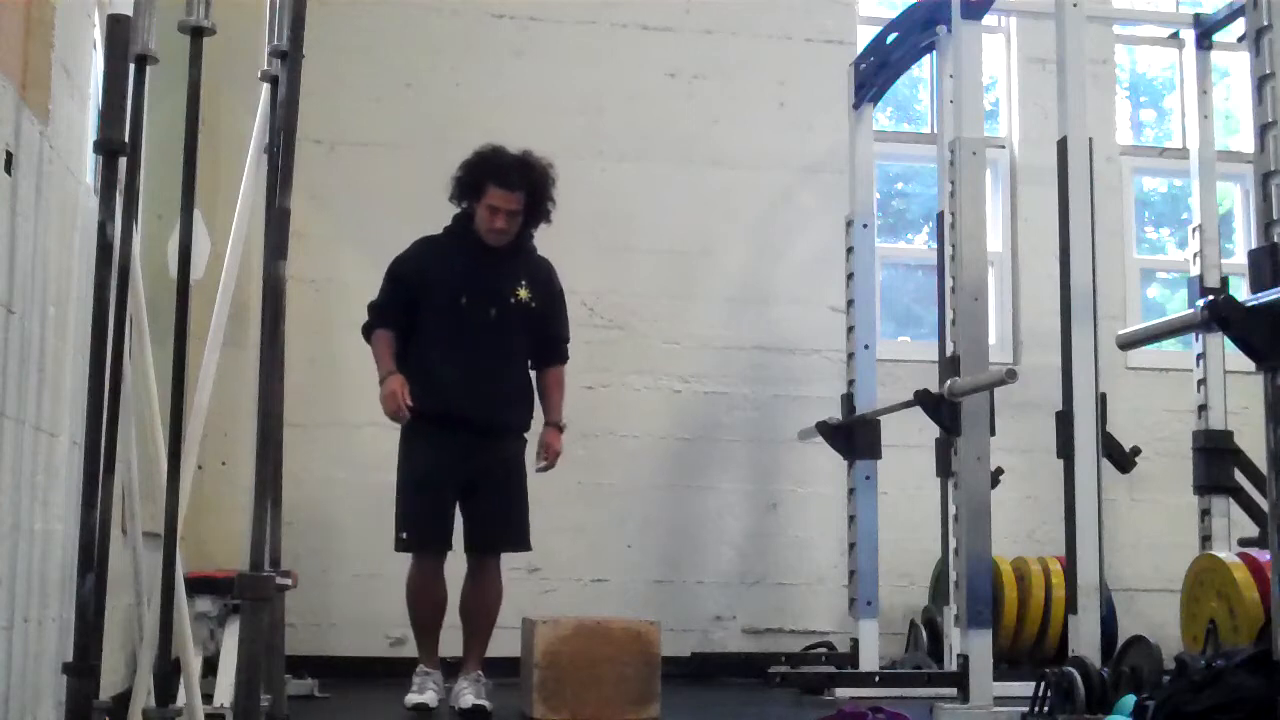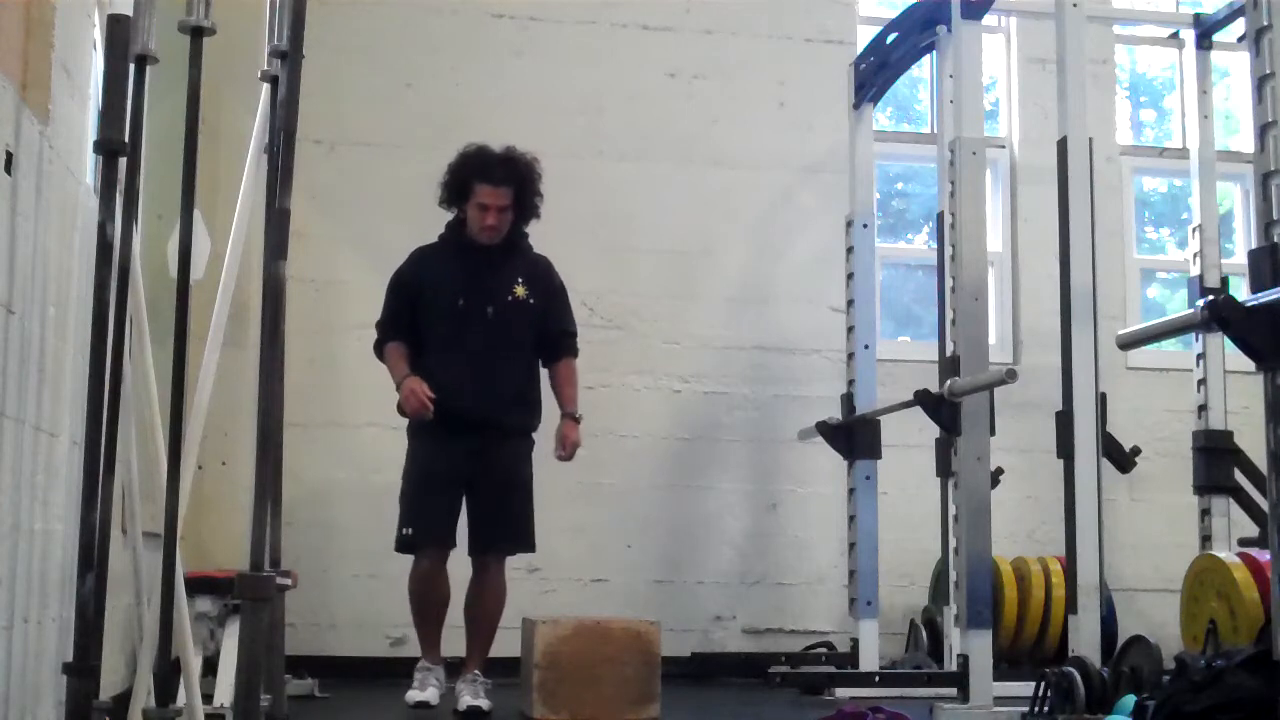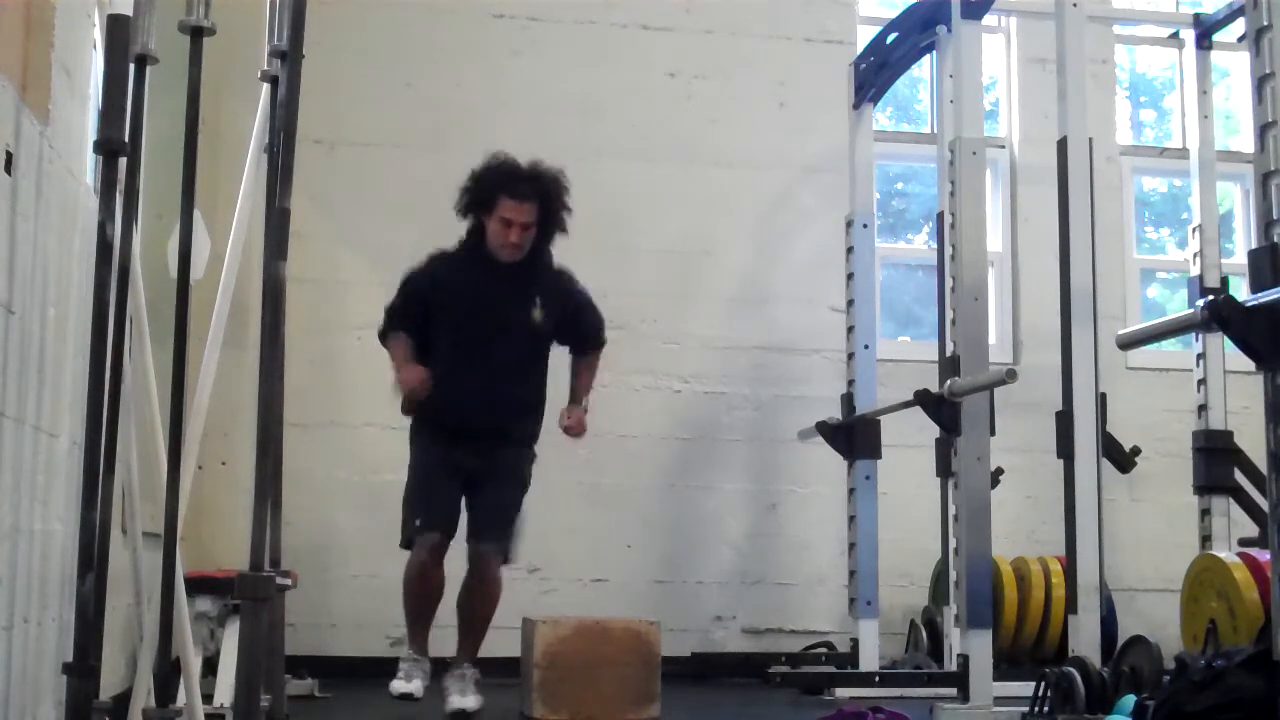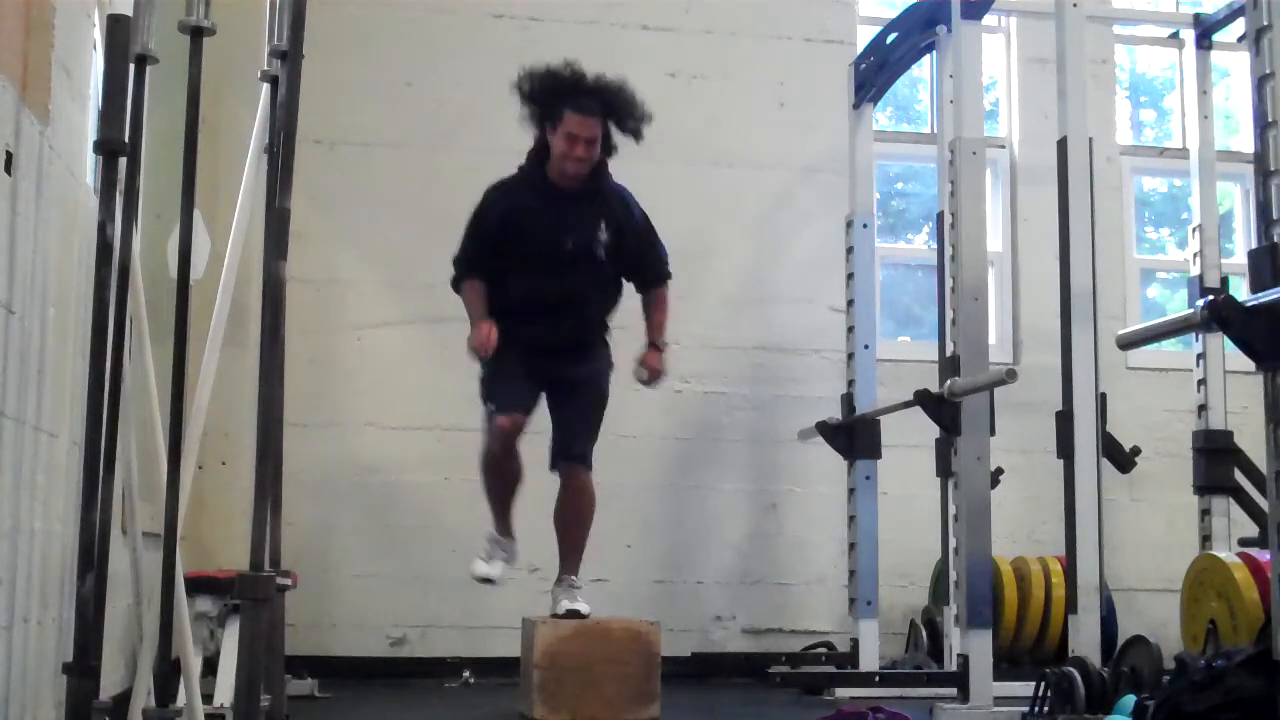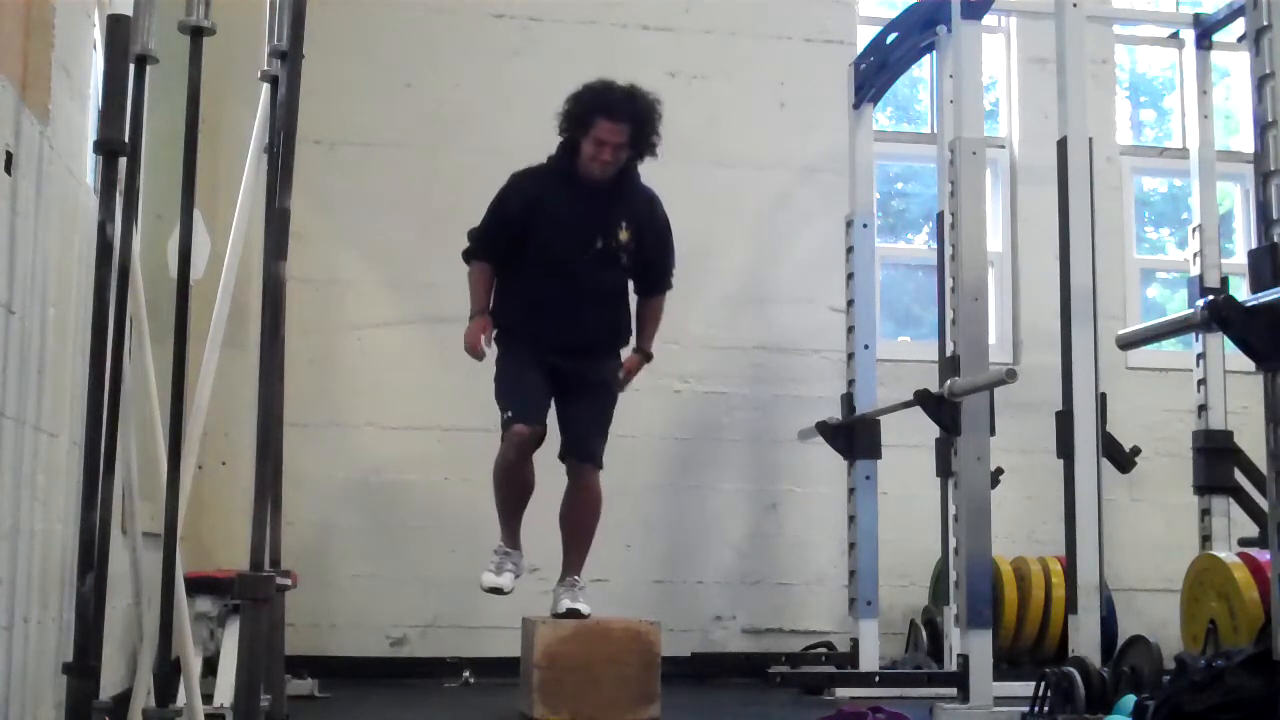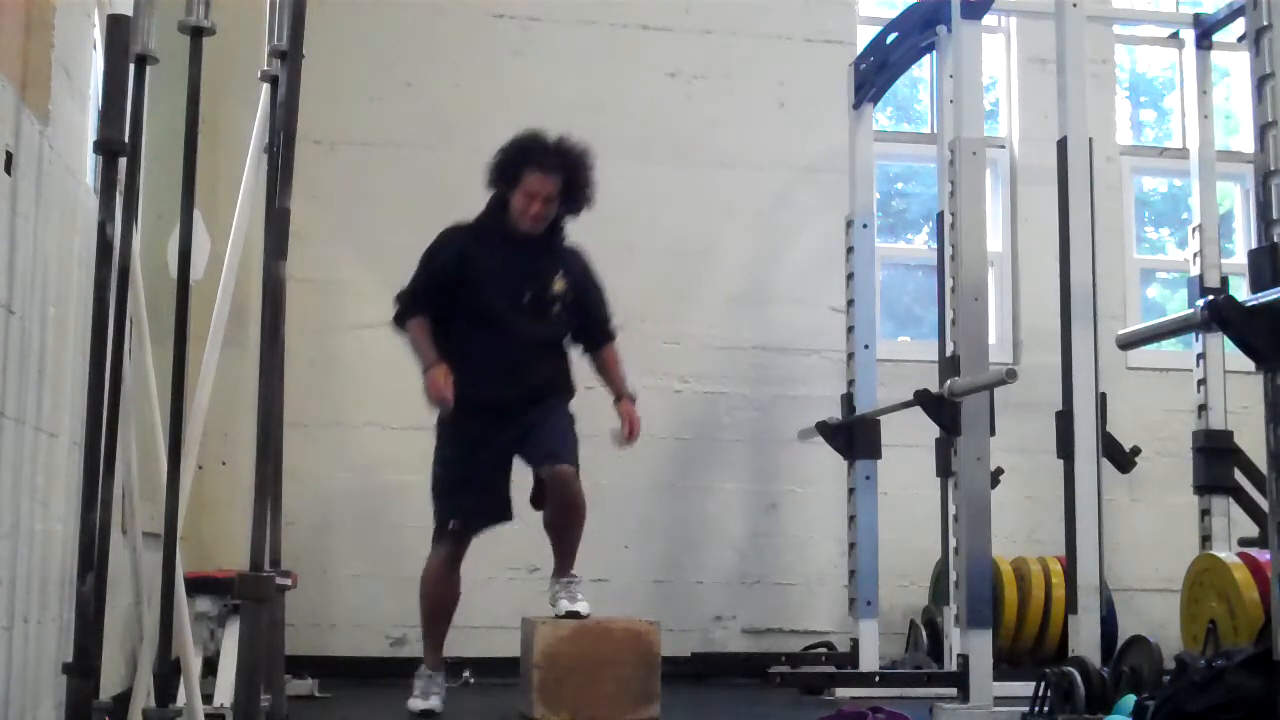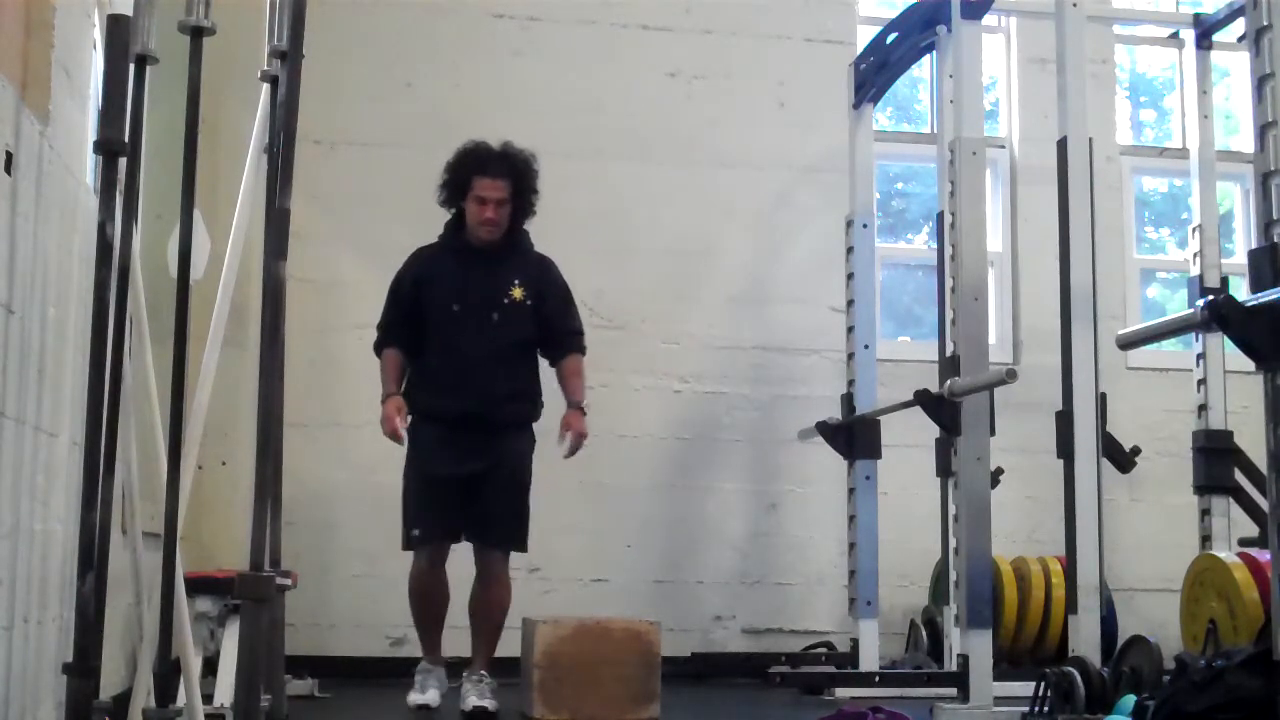
dt=0.7s
person 1, frame 1
left shoulder: (538, 275)
right shoulder: (426, 257)
left elbow: (552, 357)
right elbow: (383, 321)
left wrist: (553, 424)
right wrist: (389, 372)
left hip: (500, 439)
right hip: (430, 432)
left knee: (487, 558)
right knee: (427, 554)
right ankle: (427, 669)
person 1, frame 2
left shoulder: (537, 273)
right shoulder: (425, 265)
left elbow: (559, 350)
right elbow: (391, 335)
left wrist: (569, 415)
right wrist: (405, 378)
left hip: (506, 440)
right hip: (436, 435)
left knee: (491, 560)
right knee: (429, 552)
right ankle: (429, 665)
person 1, frame 3
left shoulder: (557, 287)
right shoulder: (442, 274)
left elbow: (588, 337)
right elbow: (396, 325)
left wrist: (577, 401)
right wrist: (406, 365)
left hip: (506, 446)
right hip: (440, 437)
left knee: (487, 554)
right knee: (428, 542)
left ankle: (463, 670)
right ankle: (415, 653)
person 1, frame 4
left shoulder: (617, 206)
right shoulder: (507, 199)
left elbow: (653, 275)
right elbow: (469, 270)
left wrist: (655, 344)
right wrist: (480, 322)
left hip: (582, 355)
right hip: (514, 347)
left knee: (576, 471)
right knee: (503, 427)
left ankle: (568, 584)
right ankle: (501, 536)
person 1, frame 5
left shoulder: (643, 207)
right shoulder: (530, 188)
left elbow: (654, 285)
right elbow: (483, 252)
left wrist: (641, 349)
right wrist: (480, 314)
left hip: (594, 358)
right hip: (525, 345)
left knee: (584, 467)
right knee: (520, 436)
left ankle: (570, 583)
right ankle: (509, 548)
person 1, frame 6
left shoulder: (569, 264)
right shoulder: (461, 245)
left elbow: (597, 335)
right elbow: (413, 309)
left wrist: (623, 395)
right wrist: (433, 365)
left hip: (542, 403)
right hip: (471, 411)
left knee: (563, 477)
right knee: (450, 542)
left ankle: (564, 581)
right ankle: (431, 669)
person 1, frame 7
left shoulder: (537, 272)
right shoulder: (425, 266)
left elbow: (567, 345)
right elbow: (393, 339)
left wrist: (575, 405)
right wrist: (392, 394)
left hip: (507, 436)
right hip: (436, 434)
left knee: (493, 558)
right knee: (429, 554)
left ankle: (479, 674)
right ankle: (431, 667)
